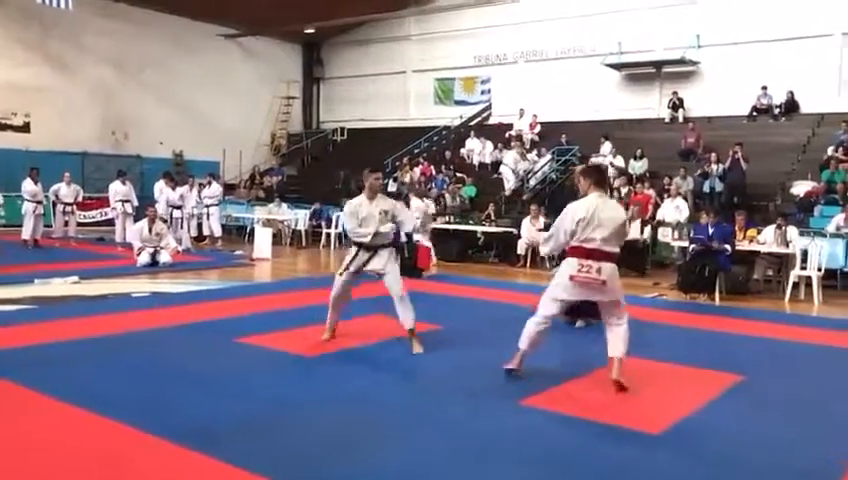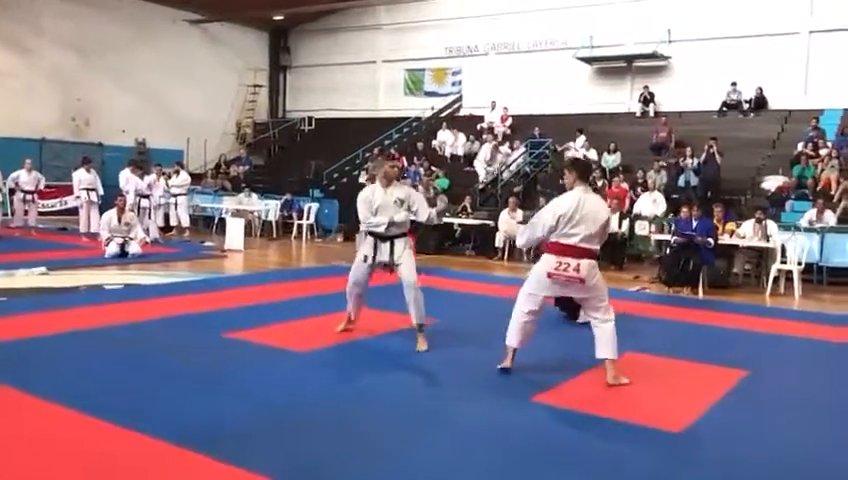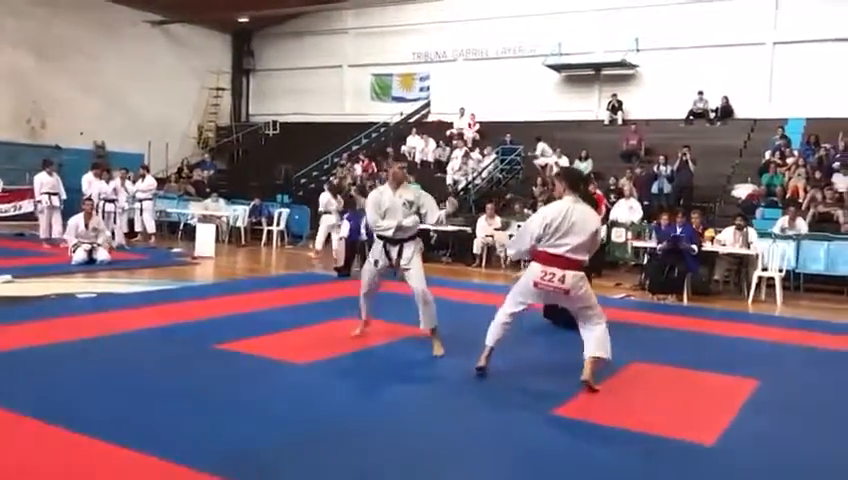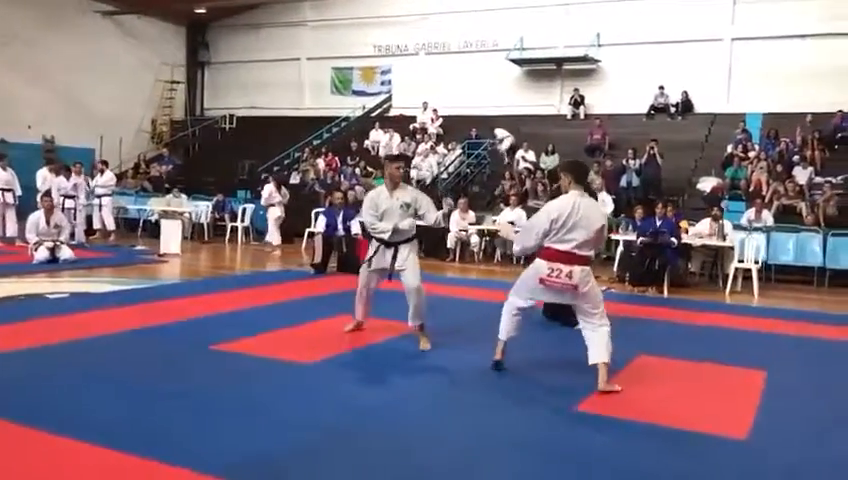
dt=0.5s
person 1, frame 1
left shoulder: (576, 207)
right shoulder: (619, 211)
left elbow: (557, 238)
right elbow: (619, 240)
left wrist: (542, 246)
left hip: (575, 267)
right hip: (606, 270)
left knee: (544, 313)
right knee: (617, 320)
left ankle: (516, 361)
right ankle: (616, 371)
person 1, frame 2
left shoulder: (560, 202)
right shoulder: (603, 207)
left elbow: (535, 231)
right elbow: (600, 238)
left wrist: (520, 239)
left hip: (554, 262)
right hip: (585, 266)
left knee: (525, 307)
right knee: (602, 316)
left ankle: (509, 360)
right ankle: (611, 373)
person 1, frame 3
left shoulder: (549, 211)
right shoulder: (593, 217)
left elbow: (523, 243)
right elbow: (592, 248)
left wrist: (523, 248)
left hip: (541, 271)
right hip: (572, 277)
left knee: (509, 308)
right knee: (595, 322)
left ankle: (484, 360)
right ankle: (588, 373)
person 1, frame 4
left shoulder: (554, 206)
right shoulder: (598, 211)
left elbow: (527, 241)
right elbow: (597, 244)
left wrist: (511, 234)
left hip: (546, 267)
right hip: (578, 273)
left knee: (515, 302)
right knee: (597, 322)
left ankle: (499, 354)
right ankle: (603, 380)
person 2, frame 1
left shoulder: (391, 204)
right shoulder: (352, 205)
left elbow: (408, 223)
right elbow: (352, 231)
right wrist: (377, 231)
left hip: (384, 253)
right hip: (360, 253)
left knee: (398, 292)
right knee: (339, 290)
left ankle: (413, 337)
right ankle: (331, 327)
person 2, frame 2
left shoulder: (406, 192)
right shoulder: (366, 194)
left elbow: (425, 215)
right elbow: (366, 222)
left wrist: (438, 210)
right wrist: (392, 220)
left hip: (399, 244)
right hip: (374, 244)
left knee: (411, 284)
right knee: (356, 281)
left ankle: (420, 333)
right ankle: (350, 319)
person 2, frame 3
left shoulder: (416, 194)
right shoulder: (376, 195)
left elbow: (433, 216)
right elbow: (375, 224)
right wrist: (401, 224)
left hip: (407, 247)
right hip: (383, 246)
left knee: (420, 290)
right knee: (368, 285)
left ankle: (434, 337)
right ankle: (365, 321)
person 2, frame 4
left shoulder: (413, 194)
right shoulder: (373, 196)
left elbow: (430, 218)
right elbow: (371, 225)
left wrist: (443, 213)
right wrist: (395, 227)
left hip: (405, 247)
right hip: (381, 247)
left knee: (413, 286)
right knee: (365, 286)
left ankle: (421, 332)
right ankle: (359, 321)
